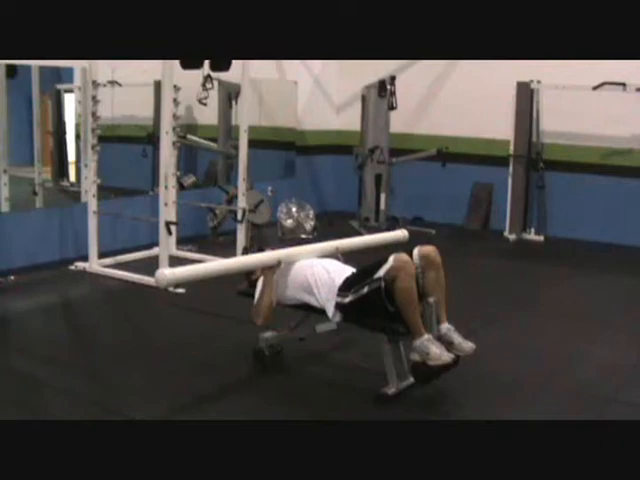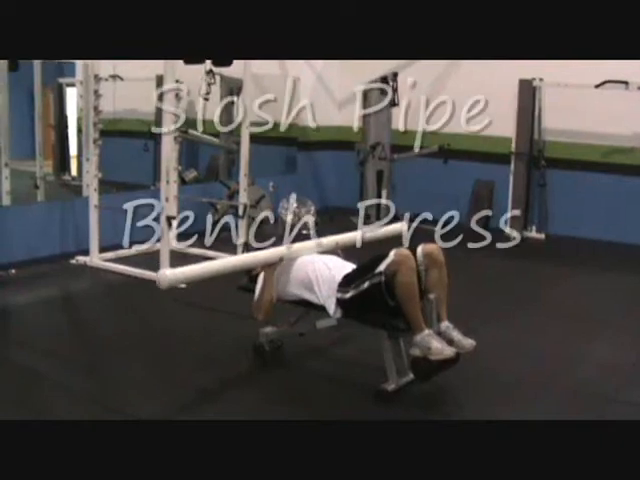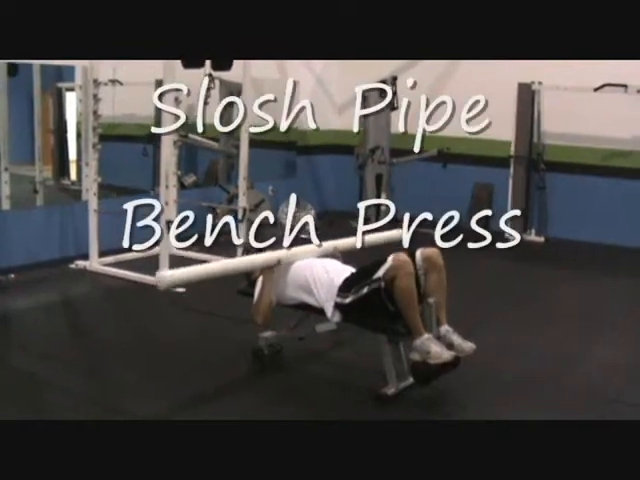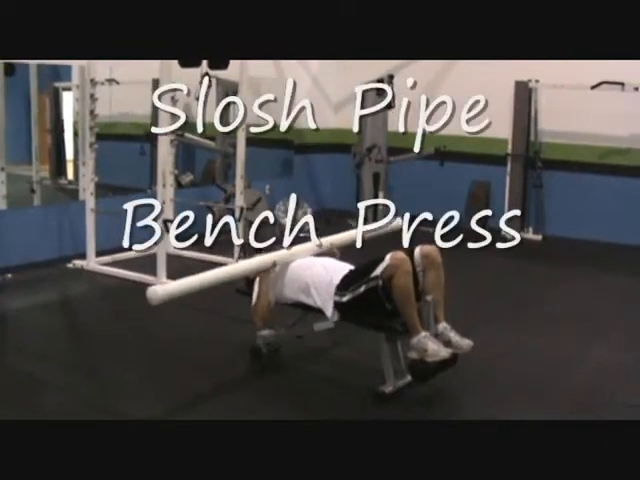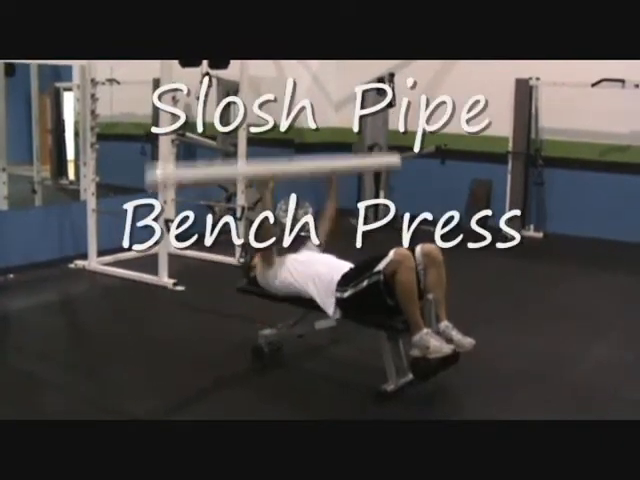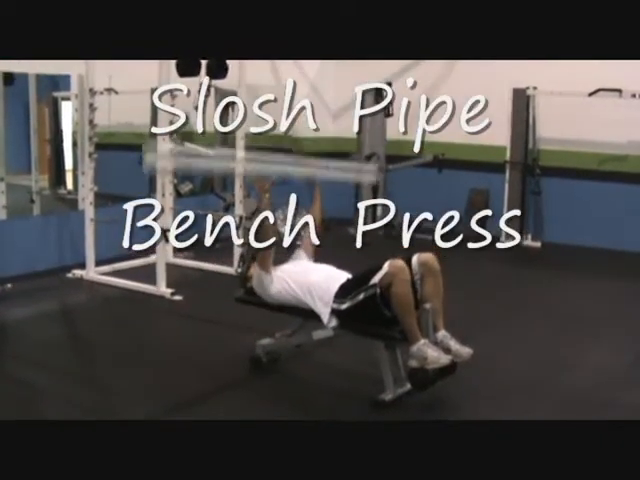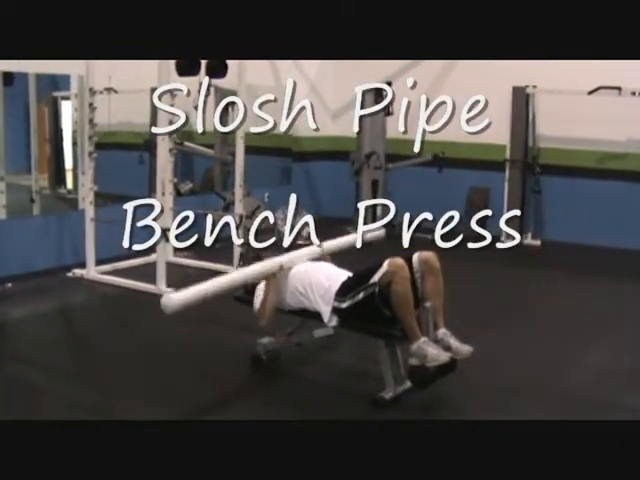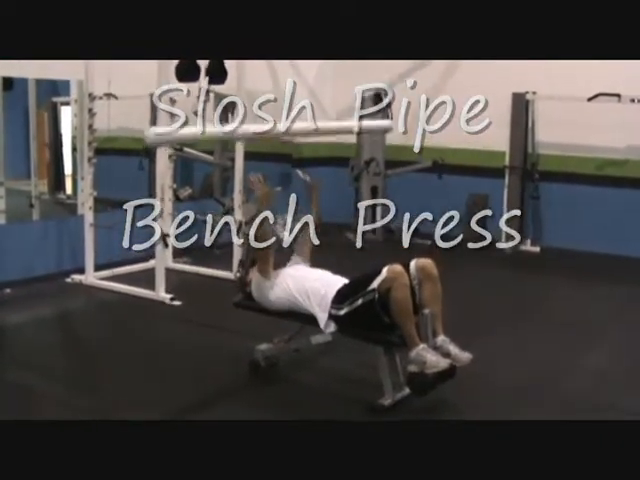
dt=0.5s
person 1, frame 1
left shoulder: (294, 266)
right shoulder: (268, 279)
right elbow: (261, 319)
left wrist: (336, 256)
right wrist: (269, 273)
left hip: (355, 281)
right hip: (343, 296)
left knee: (429, 254)
right knee: (401, 264)
left ankle: (443, 331)
right ankle: (421, 342)
person 1, frame 2
left shoulder: (293, 260)
right shoulder: (268, 275)
right elbow: (261, 314)
left wrist: (336, 251)
right wrist: (270, 268)
left hip: (357, 282)
right hip: (343, 292)
left knee: (432, 252)
right knee: (401, 258)
left ankle: (443, 328)
right ankle: (422, 338)
person 1, frame 3
left shoulder: (291, 269)
right shoulder: (268, 281)
right elbow: (260, 328)
left wrist: (335, 256)
right wrist: (268, 272)
left hip: (355, 283)
right hip: (343, 296)
left knee: (430, 256)
right knee: (400, 263)
left ankle: (444, 333)
right ankle: (422, 340)
person 1, frame 4
left shoulder: (293, 264)
right shoulder: (267, 278)
right elbow: (260, 321)
left wrist: (334, 256)
right wrist: (265, 274)
left hip: (353, 280)
right hip: (342, 294)
left knee: (429, 253)
right knee: (398, 261)
left ankle: (442, 330)
right ankle: (418, 340)
person 1, frame 5
left shoulder: (301, 257)
right shoulder: (269, 274)
left elbow: (325, 225)
right elbow: (265, 243)
left wrist: (333, 185)
right wrist: (267, 200)
left hip: (354, 280)
right hip: (342, 291)
left knee: (430, 252)
right knee: (401, 258)
left ankle: (444, 328)
right ankle: (420, 339)
person 1, frame 6
left shoulder: (292, 268)
right shoulder: (266, 285)
left elbow: (313, 230)
right elbow: (263, 248)
left wrist: (315, 189)
right wrist: (264, 200)
left hip: (352, 289)
right hip: (339, 303)
left knee: (428, 262)
right knee: (397, 269)
left ankle: (441, 338)
right ankle: (418, 350)
person 1, frame 7
left shoulder: (288, 273)
right shoulder: (264, 290)
right elbow: (264, 320)
left wrist: (324, 255)
right wrist: (271, 277)
left hip: (353, 286)
right hip: (340, 300)
left knee: (428, 259)
right knee: (397, 266)
left ankle: (441, 334)
right ankle: (418, 346)
person 1, frame 8
left shoulder: (290, 272)
right shoulder: (264, 289)
left elbow: (307, 235)
right elbow: (263, 248)
left wrist: (313, 192)
right wrist: (264, 204)
left hip: (350, 296)
right hip: (337, 306)
left knee: (425, 267)
right knee: (395, 273)
left ankle: (439, 341)
right ankle: (417, 353)
